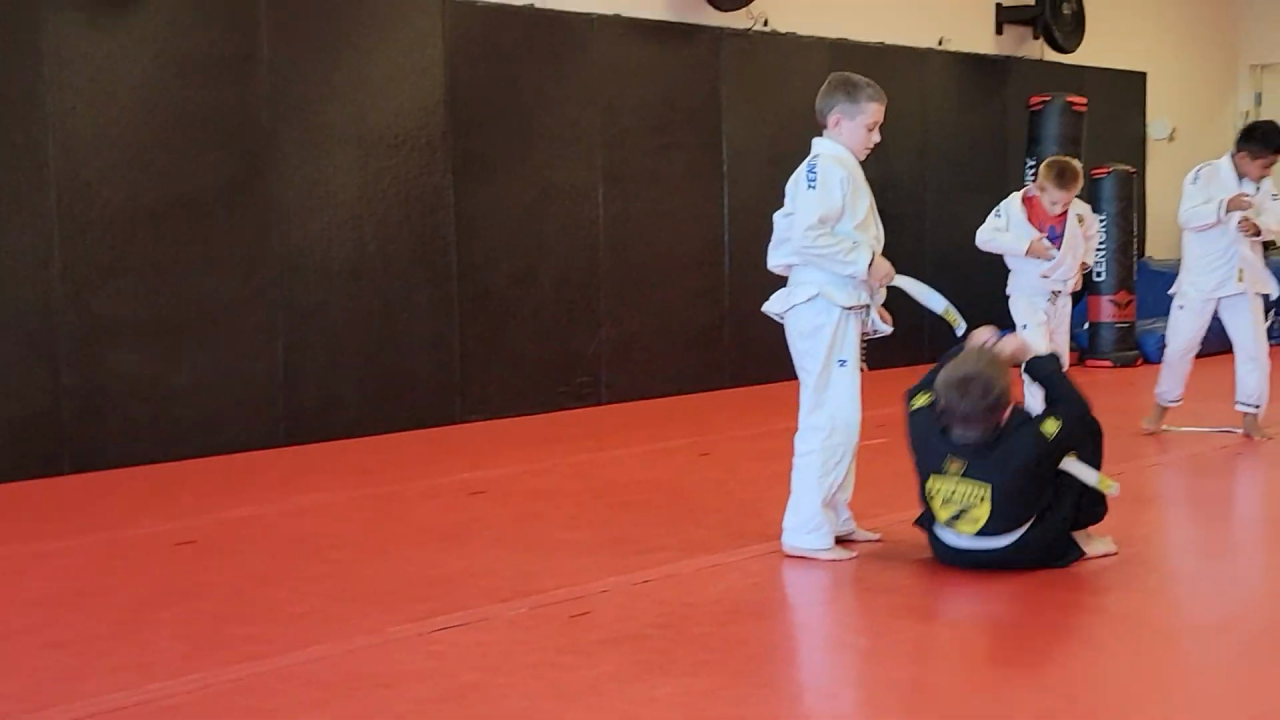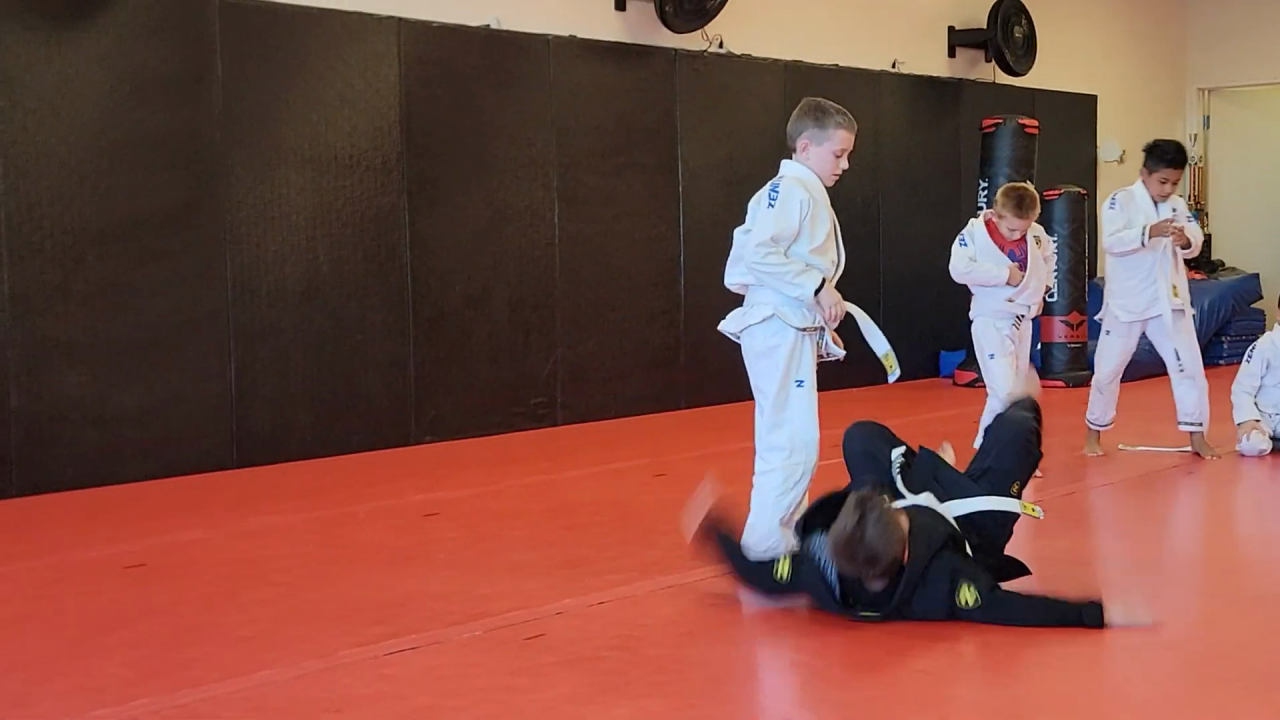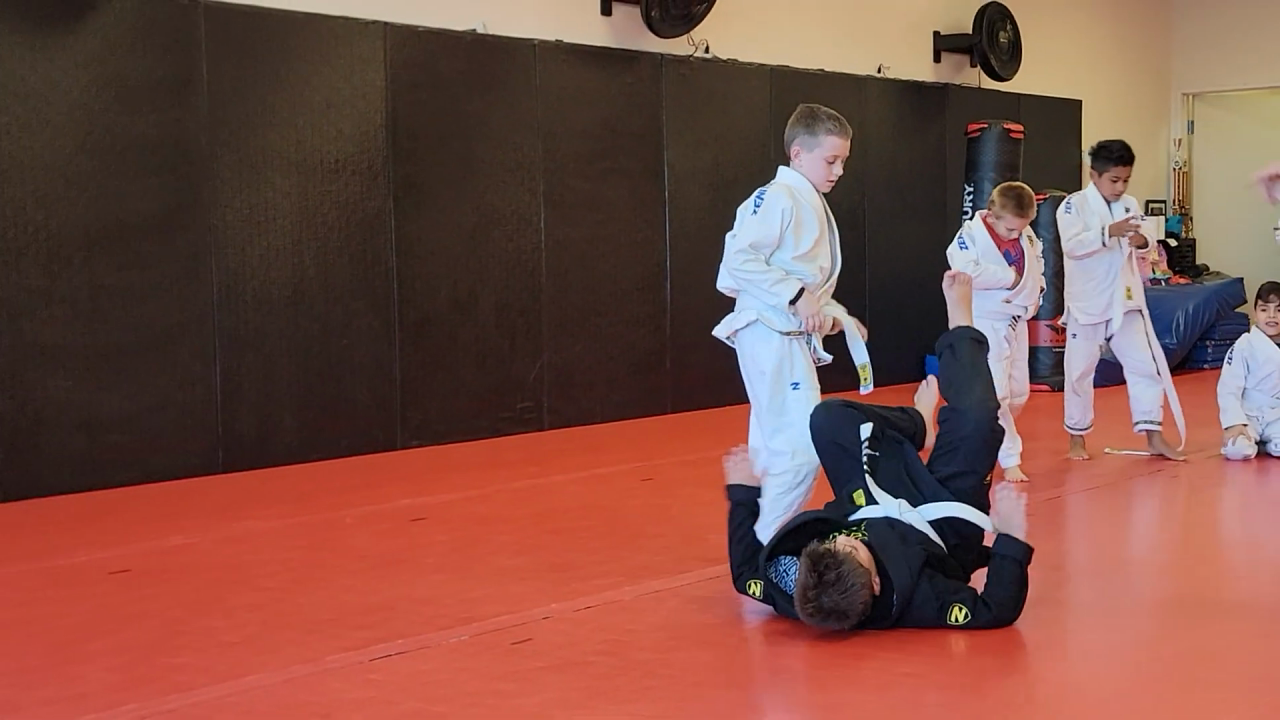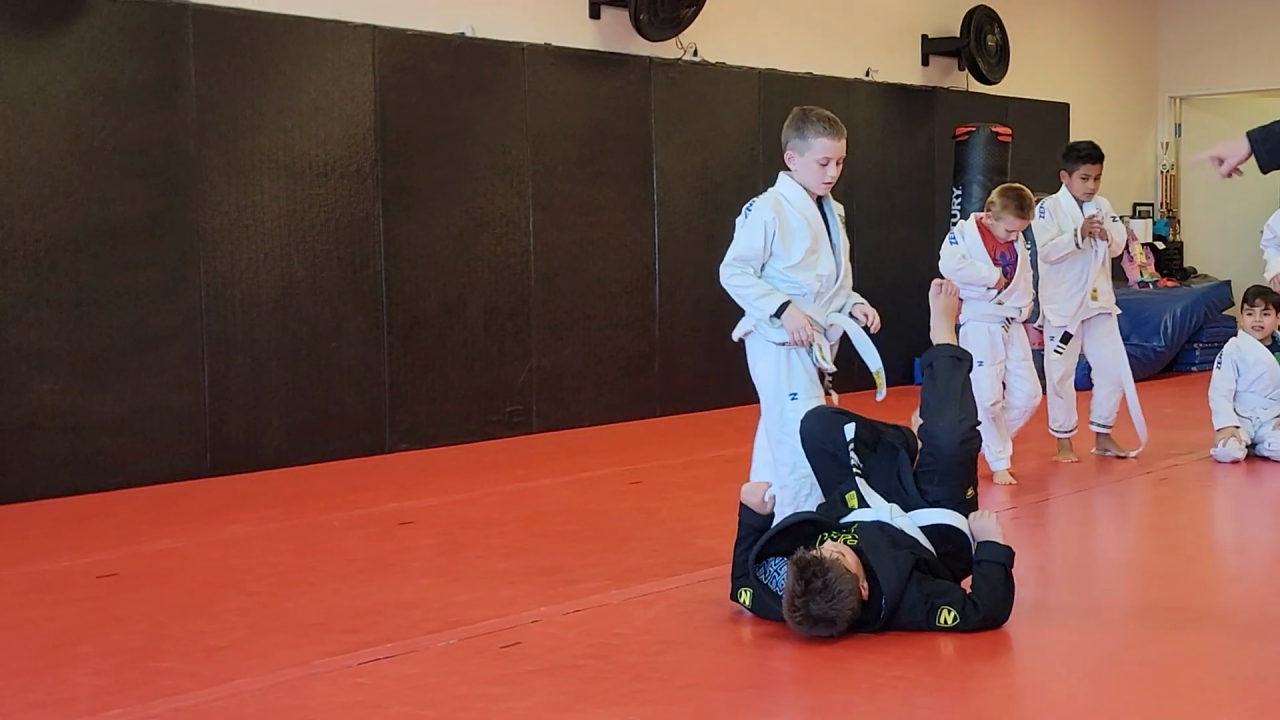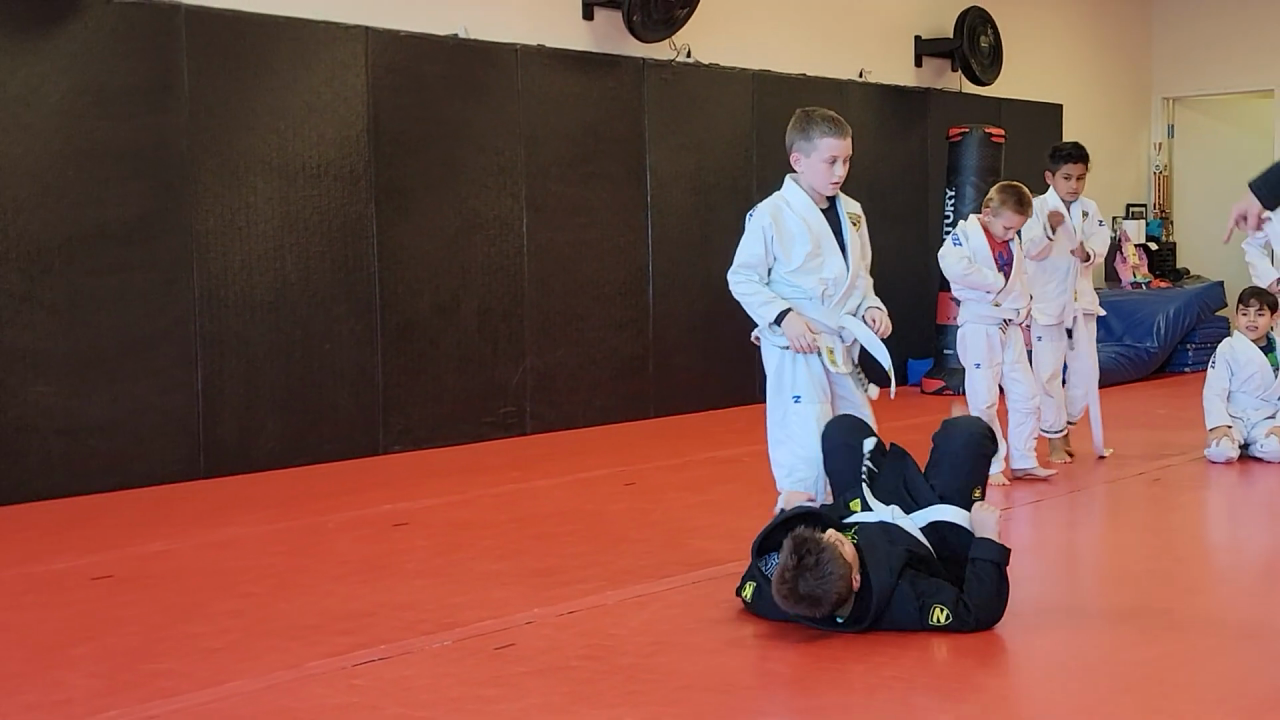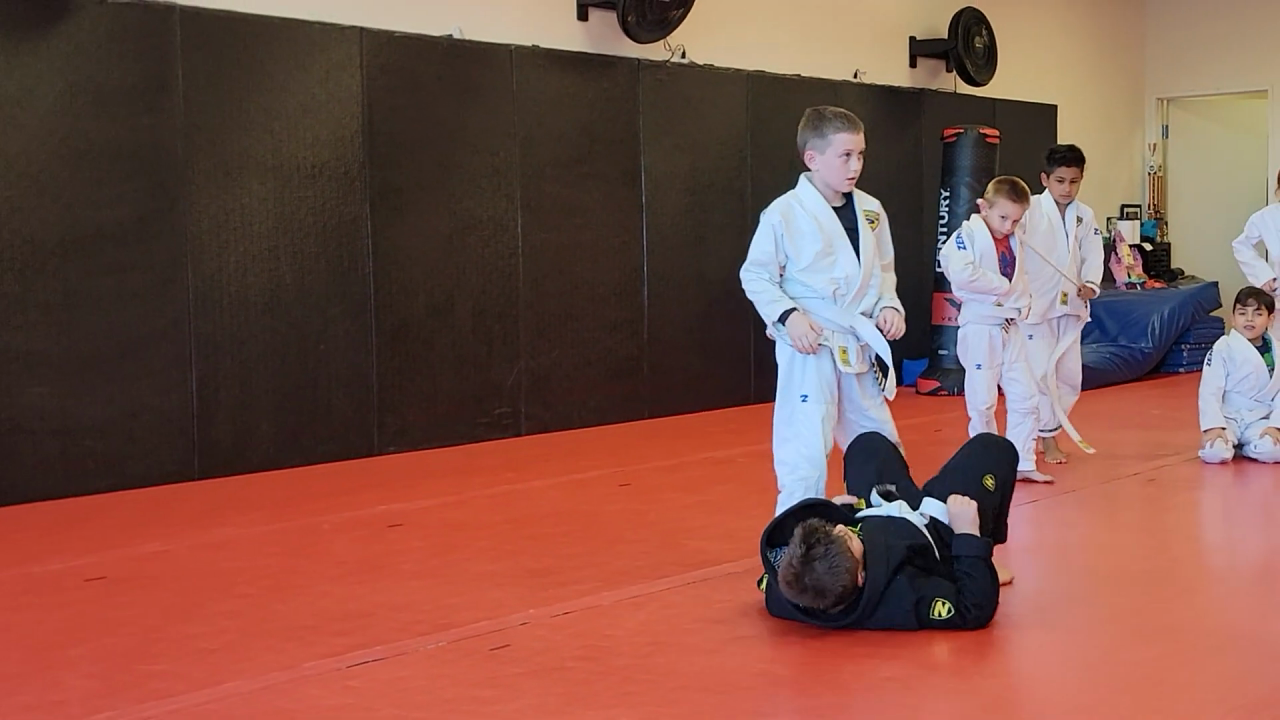
dt=0.2s
person 1, frame 1
left shoulder: (840, 169)
right shoulder: (825, 167)
right elbow: (807, 238)
left wrist: (866, 298)
right wrist: (868, 261)
left hip: (838, 309)
right hip: (823, 311)
left knee: (839, 419)
right knee: (828, 420)
left ankle: (834, 518)
right ankle: (807, 531)
person 1, frame 2
left shoulder: (806, 193)
right shoulder: (790, 189)
right elbow: (758, 254)
left wrist: (822, 315)
right wrist: (818, 287)
left hip: (794, 331)
right hip: (778, 331)
left knee: (795, 437)
right knee: (791, 440)
left ankle: (784, 535)
right ankle: (764, 545)
person 1, frame 3
left shoulder: (812, 204)
right shoulder: (776, 198)
right elbow: (739, 262)
left wrist: (833, 313)
right wrist: (796, 296)
left hip: (791, 337)
right hip: (770, 336)
left knee: (777, 443)
right knee: (802, 441)
left ankle: (771, 537)
right ankle: (766, 541)
person 1, frame 4
left shoulder: (830, 210)
right shoulder: (767, 210)
right elbow: (734, 274)
left wrist: (852, 303)
right wrist: (783, 309)
left hip: (806, 345)
right hip: (779, 345)
left knee: (782, 446)
right knee: (806, 446)
person 1, frame 5
left shoulder: (851, 212)
right shoulder: (771, 214)
right elbow: (742, 279)
left wrist: (869, 306)
right wrist: (784, 315)
left hip: (838, 348)
right hip: (794, 349)
right knee: (804, 450)
person 1, frame 6
left shoulder: (870, 209)
right shoulder: (784, 213)
left elbow: (883, 270)
right elbow: (755, 276)
left wrist: (889, 306)
right wrist: (788, 314)
left hip: (857, 345)
right hip: (808, 347)
left knee: (879, 438)
right knee: (808, 449)
person 2, frame 1
left shoulder: (927, 429)
right shoulder: (1021, 450)
left elbow: (925, 390)
right elbow: (1078, 418)
left wrist: (970, 350)
right wrist: (1035, 358)
right hip: (1016, 552)
right knee: (1081, 441)
right ankle: (1077, 537)
person 2, frame 2
left shoulder: (824, 578)
right shoulder: (943, 580)
left elbow: (759, 575)
right elbow: (1023, 609)
left wrist: (712, 528)
right wrist: (1100, 614)
left knee: (862, 434)
right knee: (1013, 431)
left ankle: (937, 469)
right ankle: (1023, 404)
person 2, frame 3
left shoulder: (797, 595)
right shoulder: (911, 597)
left elbow: (746, 567)
right elbow: (998, 610)
left wrist: (741, 490)
right wrist: (1012, 539)
right hip: (939, 527)
left knee: (827, 416)
right knee: (973, 425)
left ankle: (918, 423)
right ankle: (960, 325)
person 2, frame 4
left shoulder: (784, 600)
right shoulder: (904, 602)
left elbow: (743, 582)
right elbow: (988, 611)
left wrist: (752, 514)
right wrist: (992, 545)
right hip: (933, 534)
left knee: (819, 424)
right knee: (947, 439)
left ankle: (910, 440)
right ankle: (944, 346)
person 2, frame 5
left shoulder: (781, 595)
right shoulder: (899, 602)
left elbow: (750, 588)
right elbow: (980, 612)
left wrist: (785, 516)
right wrist: (988, 540)
left knee: (841, 427)
right knee: (967, 434)
person 2, frame 6
left shoulder: (785, 597)
right shoulder: (902, 598)
right elbow: (976, 610)
left wrist: (827, 512)
right wrist: (970, 536)
left knee: (869, 444)
right knee: (991, 449)
person 3, frame 1
right shoulder: (1204, 176)
right elbow: (1186, 218)
right wrist: (1224, 208)
left hip: (1242, 280)
right hip: (1199, 280)
left knee: (1254, 348)
right knee: (1180, 345)
left ankle: (1251, 415)
right ankle: (1162, 405)
person 3, frame 2
left shoulder: (1176, 205)
right shoulder: (1119, 201)
left elbow: (1195, 241)
right elbow: (1112, 242)
left wrist: (1186, 241)
right wrist: (1149, 231)
left hip: (1168, 301)
right hip: (1124, 303)
left knee: (1189, 366)
right knee: (1108, 369)
left ankle: (1196, 435)
right ankle: (1095, 431)
person 3, frame 3
left shoulder: (1129, 205)
right shoulder: (1073, 205)
left elbow: (1150, 240)
right elbow: (1072, 245)
left wrist: (1143, 241)
right wrist: (1108, 232)
left hip: (1124, 302)
right hip: (1087, 304)
left knee: (1144, 364)
right knee: (1079, 371)
left ankle: (1154, 436)
right ankle: (1077, 438)
person 3, frame 4
left shoulder: (1102, 206)
right shoulder: (1048, 208)
left elbow: (1119, 243)
right elbow: (1047, 251)
left wrist: (1108, 237)
right wrist: (1080, 234)
left hip: (1098, 302)
right hip: (1062, 305)
left knee: (1112, 368)
right knee: (1060, 373)
left ankle: (1102, 435)
right ankle: (1064, 440)
person 3, frame 5
left shoulder: (1089, 208)
right shoulder: (1036, 207)
left elbow: (1101, 244)
right elbow: (1029, 249)
left wrist: (1088, 253)
right wrist: (1050, 229)
left hip: (1081, 302)
right hip: (1047, 304)
left knee: (1086, 371)
right knee: (1049, 373)
left ankle: (1066, 428)
right ankle: (1054, 439)
person 3, frame 6
left shoulder: (1085, 214)
right shoulder: (1029, 208)
left elbow: (1093, 255)
left wrist: (1090, 285)
left hip: (1071, 305)
right hip: (1036, 304)
left knee: (1070, 375)
right knee: (1042, 372)
left ankle: (1052, 431)
right ankle: (1048, 437)
person 4, frame 1
left shoulder: (1081, 211)
right shoulder: (1015, 205)
left elbow: (1090, 233)
right elbow: (984, 237)
left wrist: (1082, 263)
right wrist: (1025, 244)
left hip: (1061, 296)
right hip: (1027, 298)
left knee: (1057, 364)
right knee: (1038, 358)
left ankle: (1041, 413)
person 4, frame 2
left shoulder: (1036, 234)
right shoulder: (976, 231)
left elbow: (1048, 257)
right elbow: (960, 270)
left wrist: (1042, 287)
right wrist: (1004, 274)
left hip: (1022, 321)
right hip: (991, 321)
left knee: (1014, 390)
right knee: (1004, 391)
person 4, frame 3
left shoulder: (1027, 235)
right shoulder: (971, 233)
left elbow: (1036, 259)
right elbow: (965, 273)
left wrist: (1036, 289)
right wrist: (1008, 276)
left hip: (1018, 323)
right hip: (987, 324)
left knee: (1018, 395)
right knee: (996, 397)
right ankle: (1010, 460)
person 4, frame 4
left shoulder: (1016, 239)
right shoulder: (965, 233)
right elbow: (950, 266)
left wrist: (1024, 296)
right wrist: (992, 276)
left hip: (1012, 326)
right hip: (980, 326)
left knee: (1028, 394)
right knee: (987, 400)
left ankle: (987, 442)
right ankle: (999, 462)
person 4, frame 5
left shoulder: (1011, 241)
right shoulder: (965, 234)
right elbow: (955, 268)
left wrist: (1021, 304)
right wrist: (997, 281)
left hip: (1011, 327)
right hip: (978, 327)
left knee: (1027, 397)
right knee: (983, 402)
left ankle: (1023, 461)
right ankle: (992, 465)
person 4, frame 6
left shoulder: (1012, 239)
right shoulder: (967, 235)
right elbow: (960, 273)
left wrist: (1021, 303)
right wrist: (1001, 284)
left hip: (1011, 328)
right hip: (979, 328)
left knee: (1025, 397)
right knee: (982, 403)
left ankle: (1022, 463)
